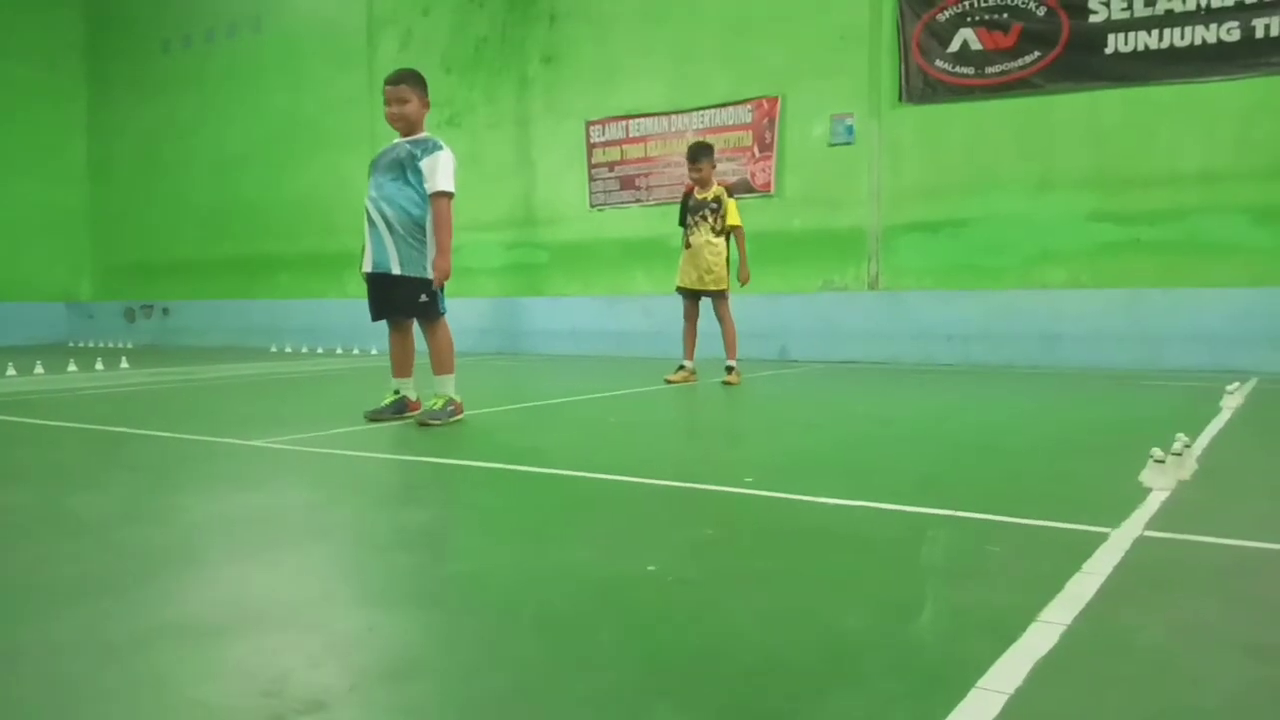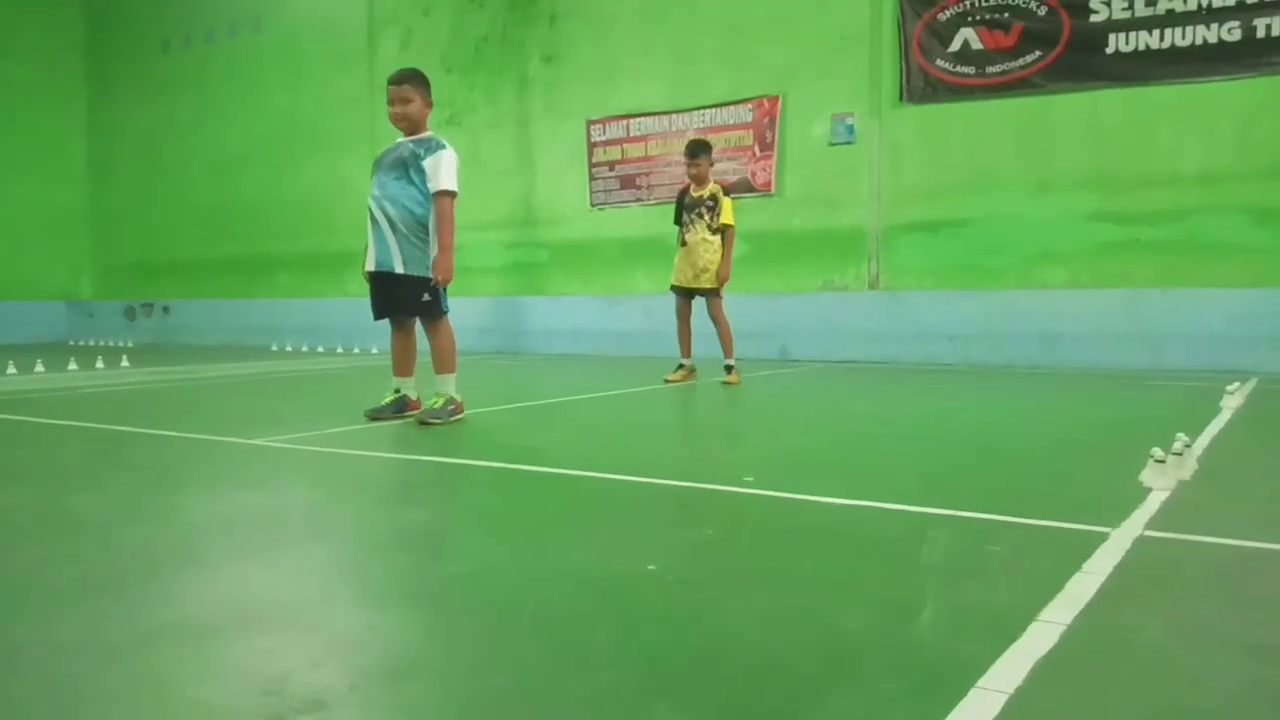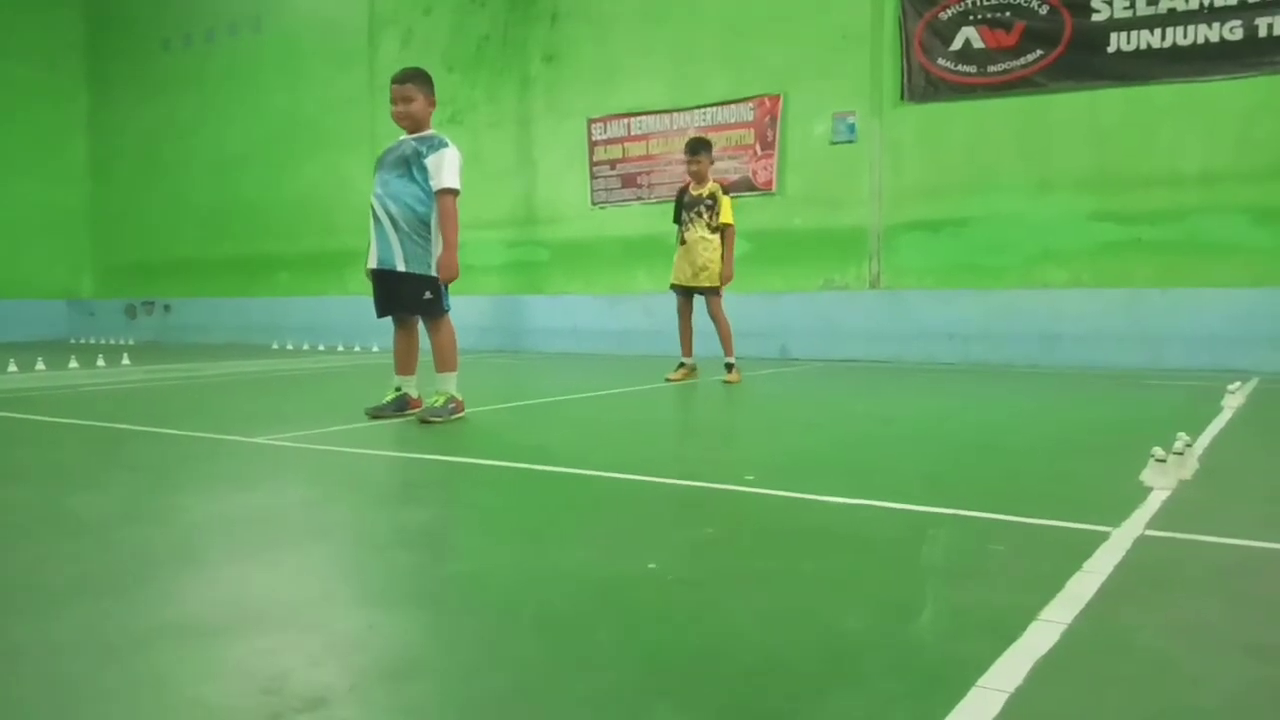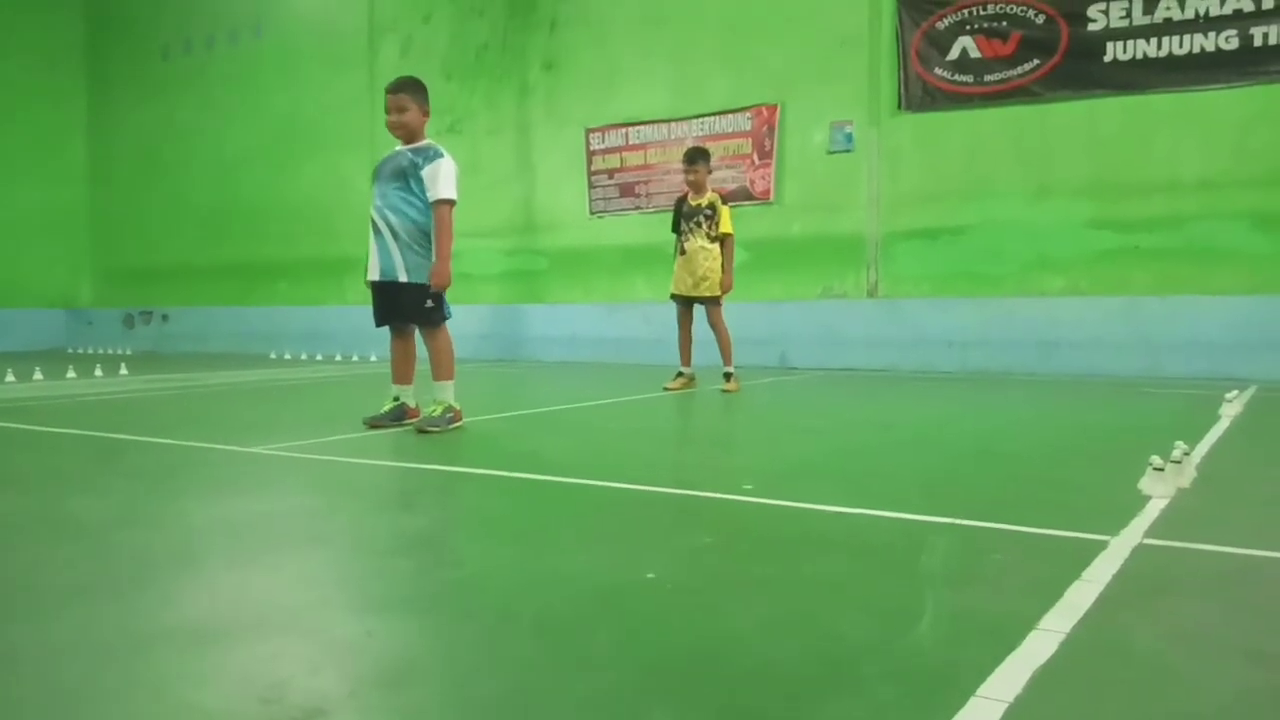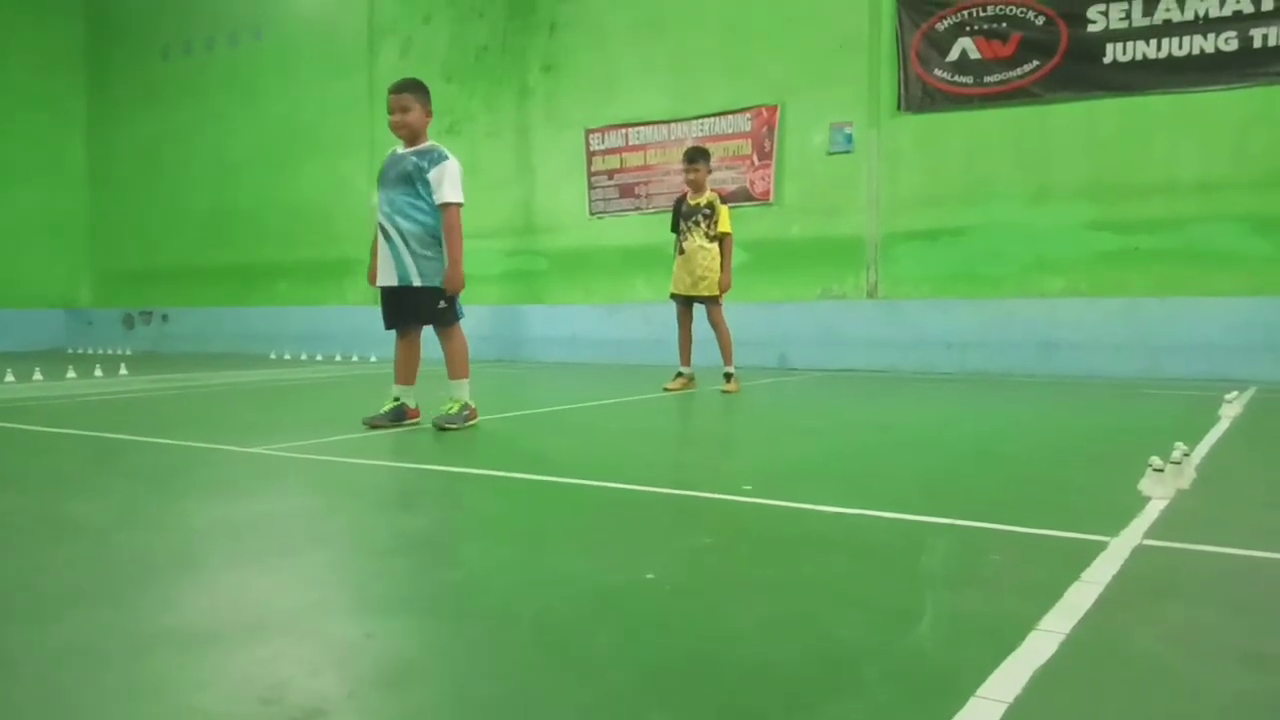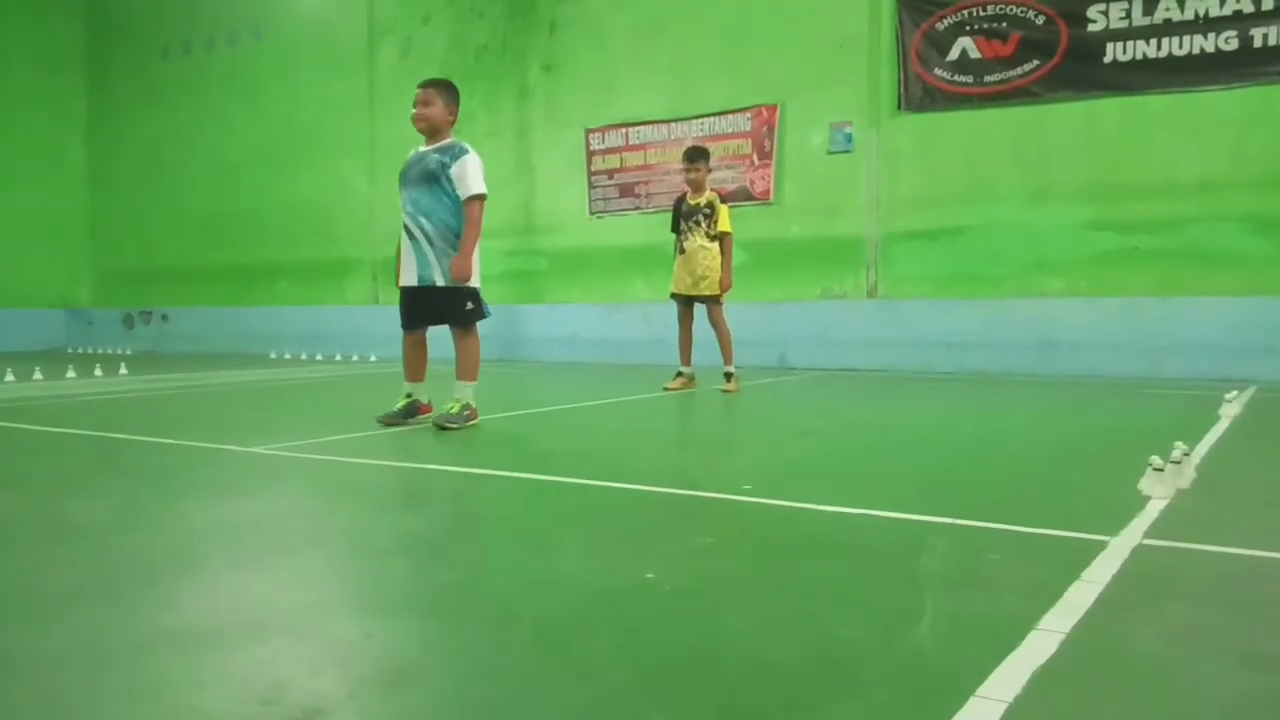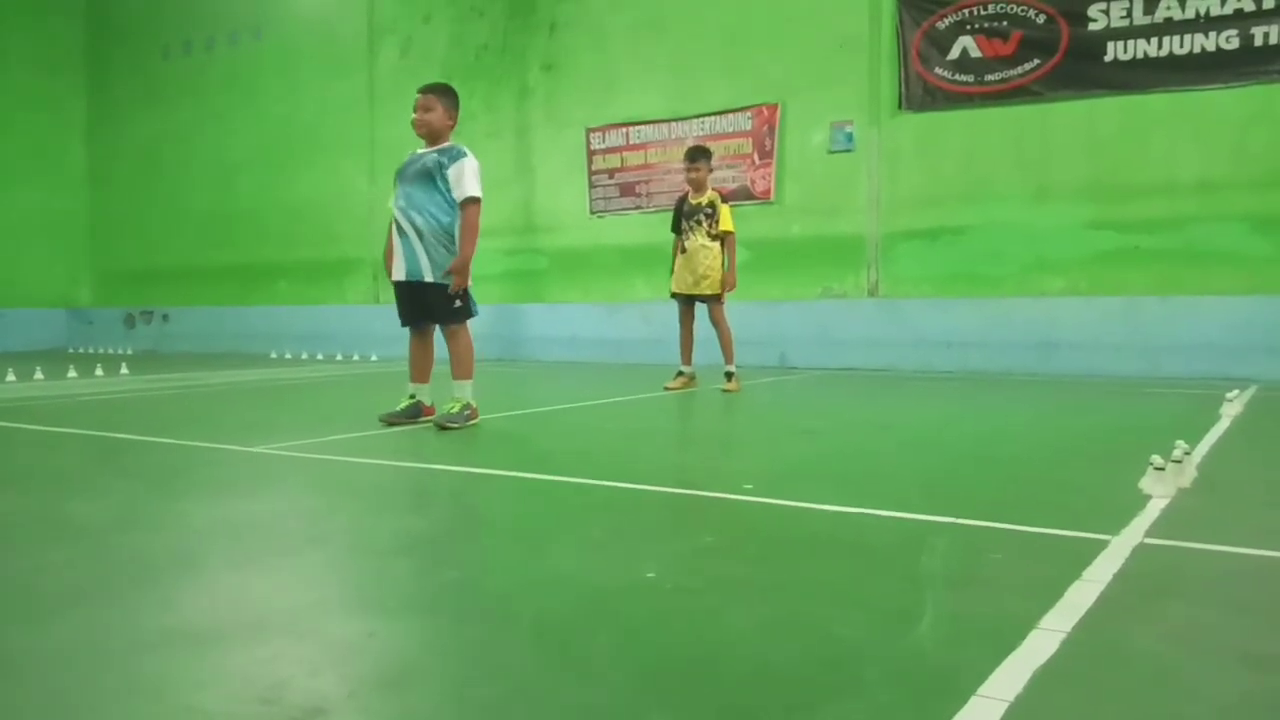
dt=0.4s
person 1, frame 1
left shoulder: (432, 151)
right shoulder: (384, 155)
left elbow: (440, 203)
left wrist: (443, 254)
right wrist: (367, 254)
left hip: (416, 258)
right hip: (382, 259)
left knee: (431, 320)
right knee: (396, 323)
left ankle: (447, 397)
right ankle: (404, 395)
person 1, frame 2
left shoulder: (436, 150)
right shoulder: (387, 155)
left elbow: (444, 202)
left wrist: (445, 254)
right wrist: (370, 255)
left hip: (420, 257)
right hip: (385, 258)
left knee: (435, 319)
right knee: (399, 322)
left ankle: (448, 396)
right ankle: (404, 394)
person 1, frame 3
left shoulder: (439, 148)
right shoulder: (390, 153)
left elbow: (447, 200)
left wrist: (450, 251)
right wrist: (373, 253)
left hip: (421, 255)
right hip: (388, 256)
left knee: (435, 317)
right knee: (402, 320)
left ankle: (448, 394)
right ankle: (406, 392)
person 1, frame 4
left shoulder: (434, 158)
right shoulder: (387, 161)
left elbow: (443, 211)
left wrist: (443, 262)
right wrist: (371, 259)
left hip: (419, 264)
right hip: (386, 265)
left knee: (432, 326)
right knee: (399, 329)
left ankle: (446, 404)
right ankle: (403, 402)
person 1, frame 5
left shoulder: (439, 159)
right shoulder: (390, 160)
left elbow: (450, 213)
left wrist: (456, 264)
right wrist: (375, 259)
left hip: (430, 265)
right hip: (395, 267)
left knee: (446, 326)
right knee: (405, 331)
left ankle: (462, 402)
right ankle: (404, 402)
person 1, frame 6
left shoulder: (460, 156)
right shoulder: (413, 159)
left elbow: (474, 205)
left wrist: (465, 256)
right wrist: (402, 258)
left hip: (450, 265)
right hip: (416, 267)
left knee: (462, 328)
right knee: (412, 329)
left ankle: (464, 402)
right ankle: (415, 398)
person 1, frame 7
left shoulder: (458, 159)
right shoulder: (408, 163)
left elbow: (470, 209)
right elbow: (396, 212)
left wrist: (464, 259)
right wrist: (390, 256)
left hip: (442, 264)
right hip: (408, 265)
left knee: (453, 326)
right knee: (419, 328)
left ankle: (464, 402)
right ankle: (419, 400)
person 2, frame 1
left shoulder: (723, 195)
right shoulder: (688, 196)
left elbow: (737, 228)
left wrist: (743, 263)
left hip: (715, 265)
right hip: (690, 266)
left knee: (722, 313)
right knee: (689, 315)
left ankle: (732, 366)
right ankle: (687, 366)
person 2, frame 2
left shoulder: (719, 193)
right shoulder: (684, 195)
left elbow: (729, 228)
left wrist: (726, 263)
right wrist: (679, 257)
left hip: (710, 264)
right hip: (685, 264)
left knee: (716, 313)
right knee: (682, 313)
left ankle: (730, 365)
right ankle: (687, 365)
person 2, frame 3
left shoulder: (718, 192)
right shoulder: (683, 193)
left elbow: (728, 228)
left wrist: (728, 263)
right wrist: (677, 257)
left hip: (709, 263)
right hip: (684, 263)
left knee: (715, 311)
right knee: (683, 312)
left ankle: (731, 364)
right ankle: (687, 363)
person 2, frame 4
left shoulder: (717, 202)
right shoulder: (681, 203)
left elbow: (728, 237)
left wrist: (728, 272)
right wrist: (675, 267)
left hip: (710, 272)
right hip: (684, 272)
left knee: (715, 320)
right knee: (683, 321)
left ankle: (729, 373)
right ankle: (685, 373)
person 2, frame 5
left shoulder: (716, 201)
right shoulder: (680, 203)
left elbow: (726, 237)
left wrist: (726, 271)
right wrist: (675, 267)
left hip: (708, 271)
right hip: (684, 272)
left knee: (716, 319)
right knee: (683, 321)
left ankle: (730, 373)
right ankle: (685, 373)
person 2, frame 6
left shoulder: (716, 201)
right shoulder: (680, 202)
left elbow: (726, 236)
left wrist: (727, 271)
right wrist: (676, 268)
left hip: (709, 271)
right hip: (684, 272)
left knee: (716, 319)
right knee: (684, 321)
left ankle: (730, 372)
right ankle: (685, 372)
person 2, frame 7
left shoulder: (717, 200)
right shoulder: (682, 202)
left elbow: (729, 236)
left wrist: (731, 270)
right wrist: (673, 272)
left hip: (710, 271)
right hip: (685, 272)
left knee: (717, 318)
right knee: (684, 320)
left ankle: (730, 372)
right ankle: (686, 372)
